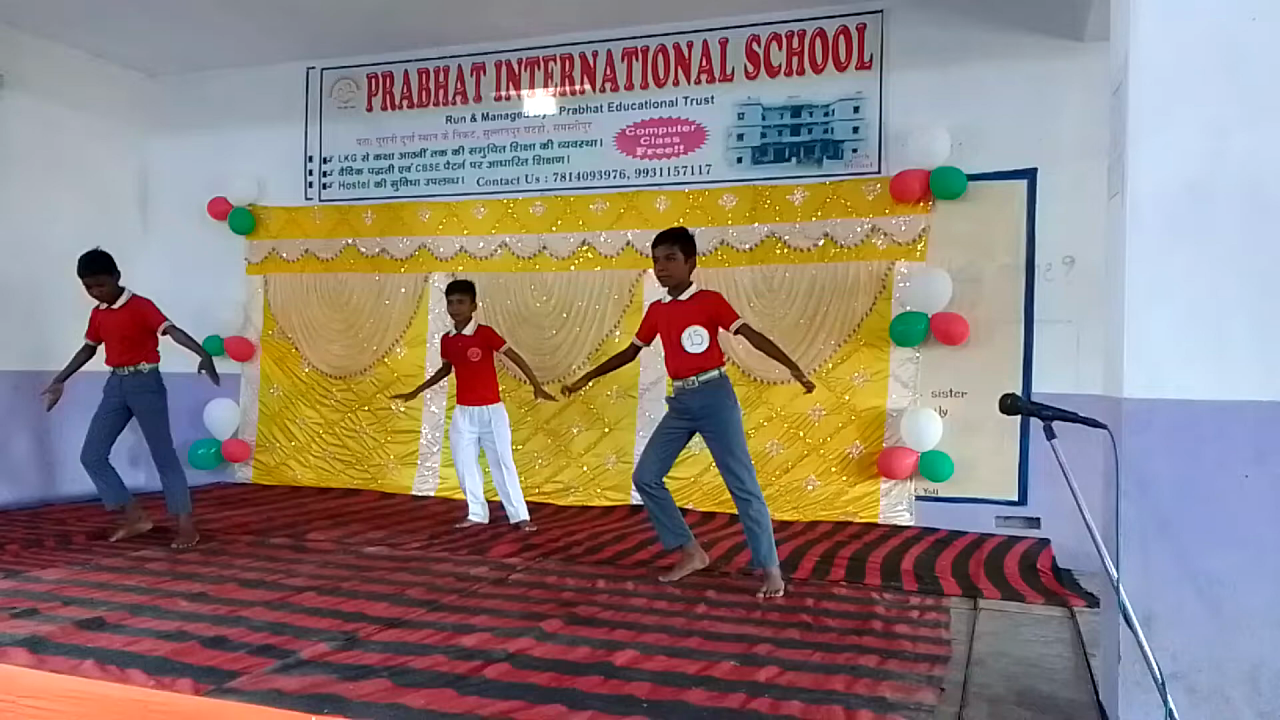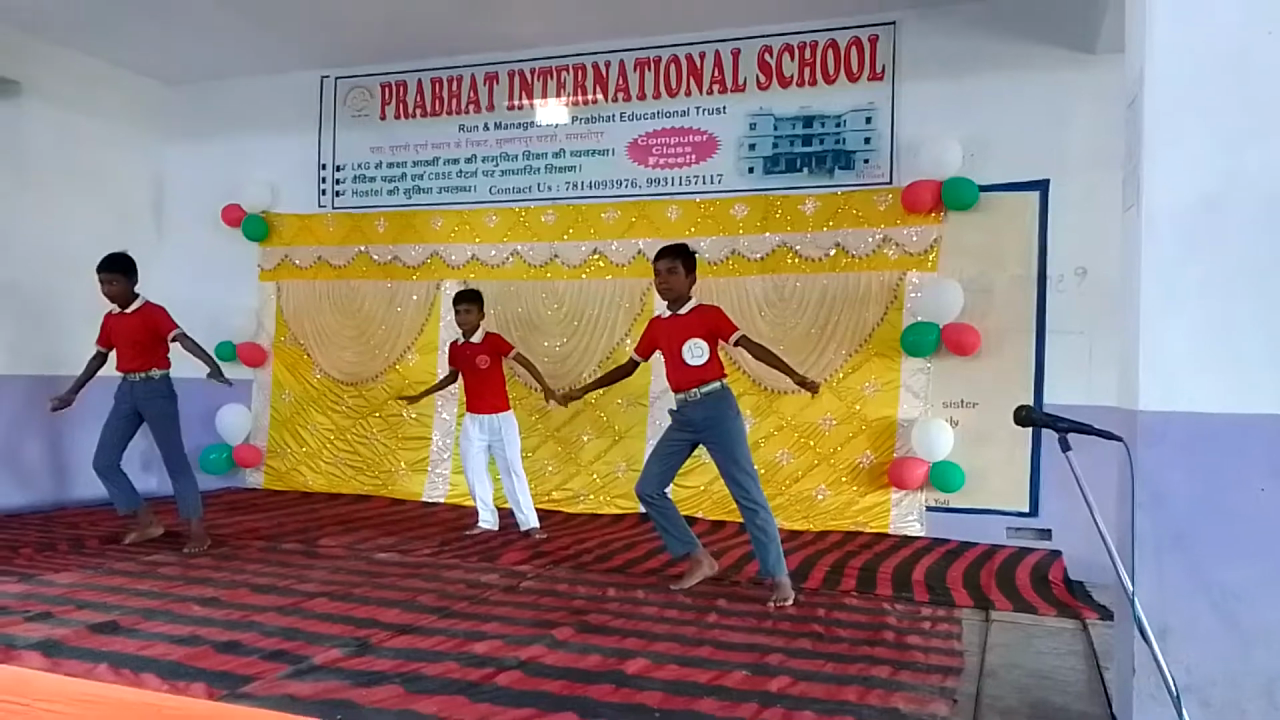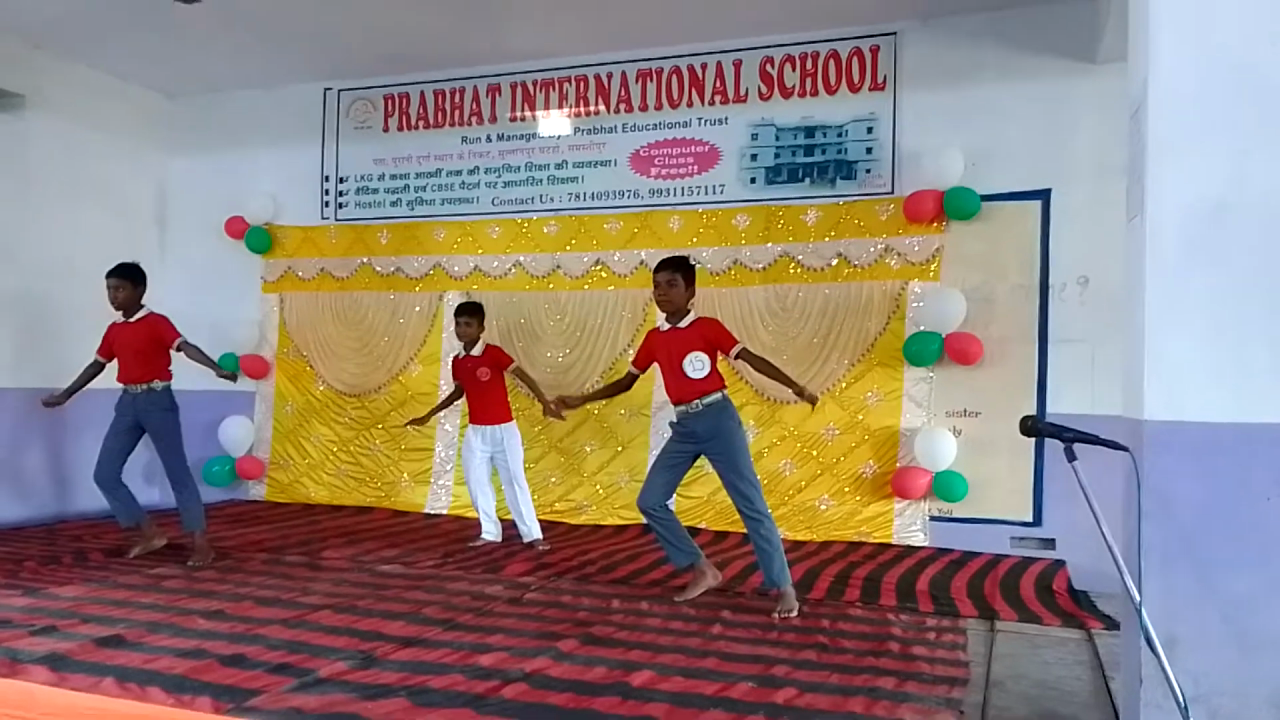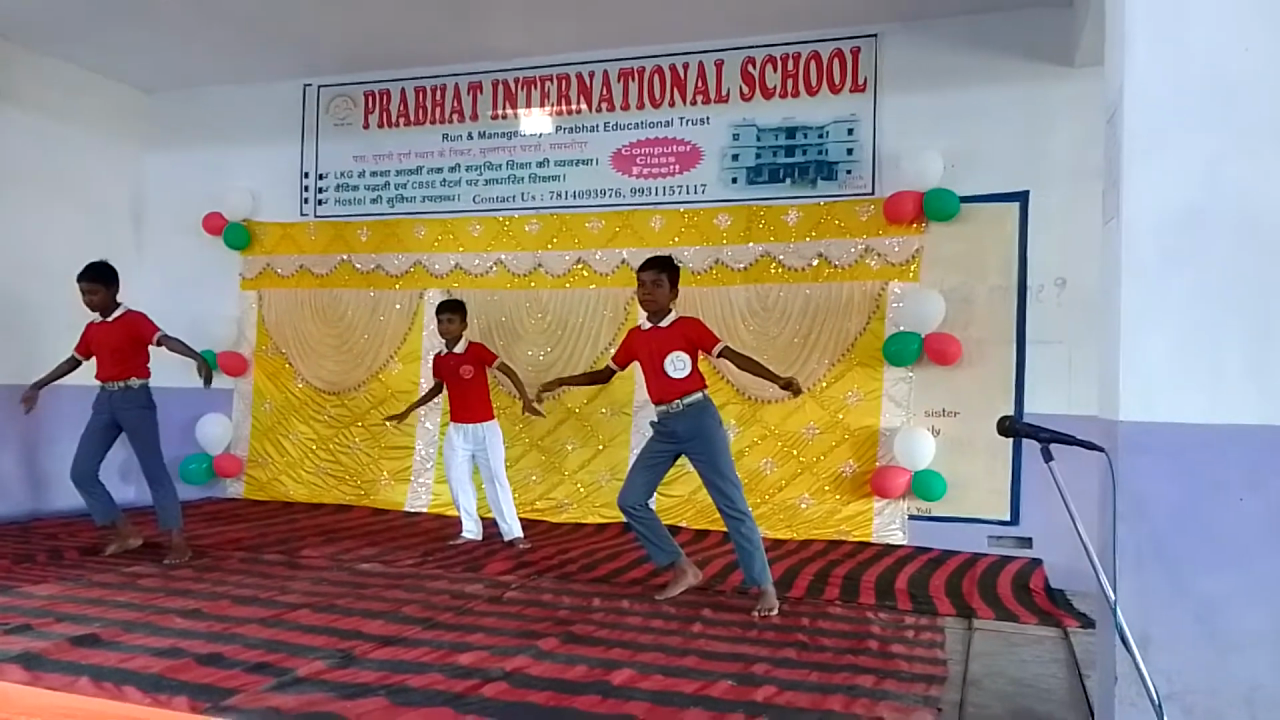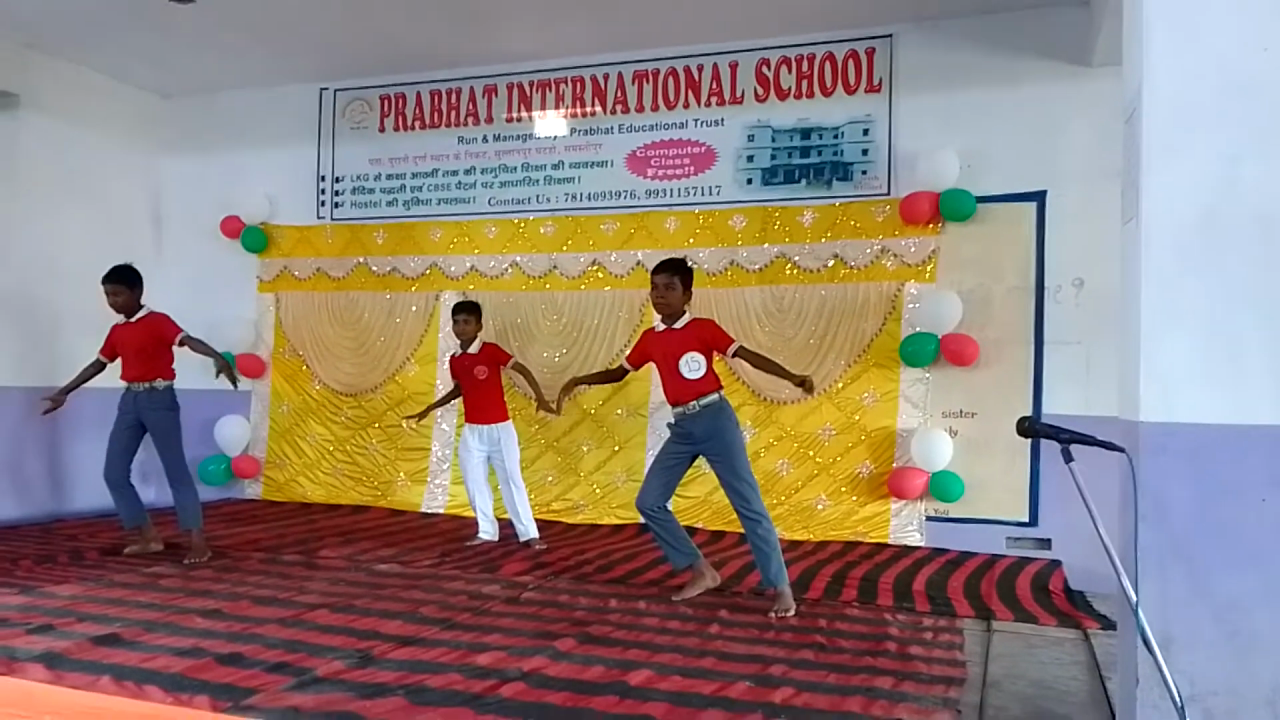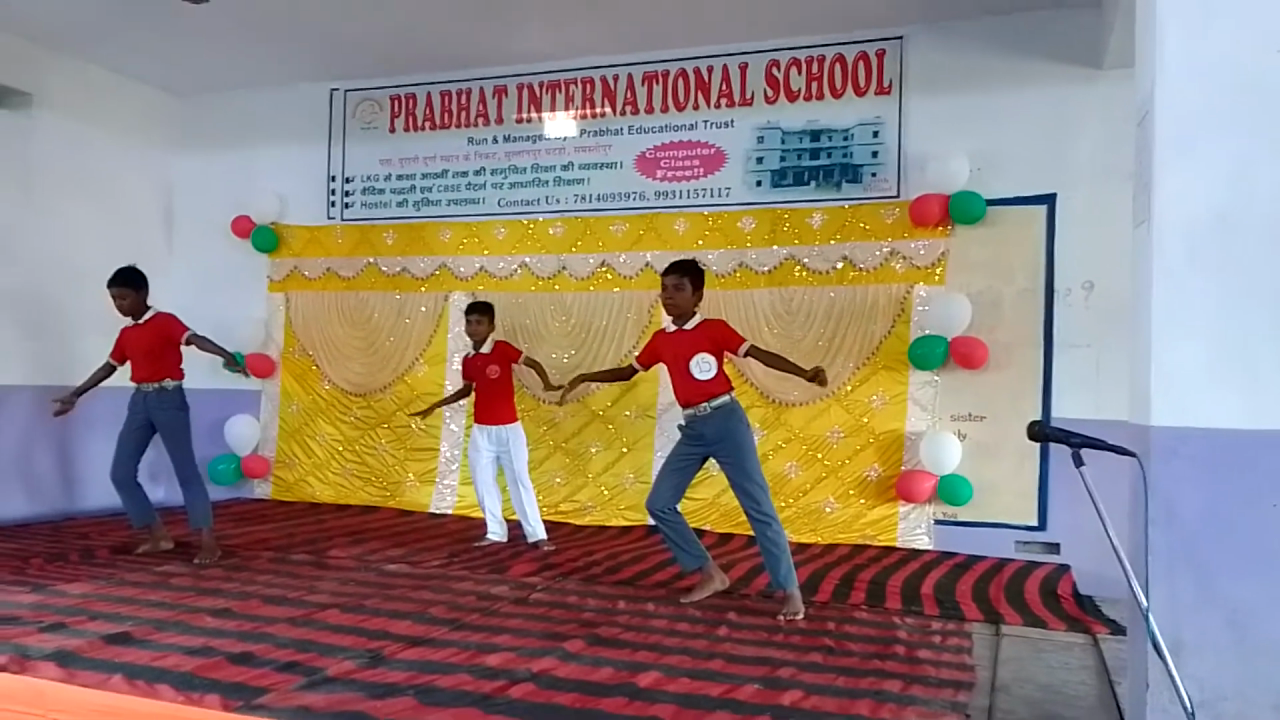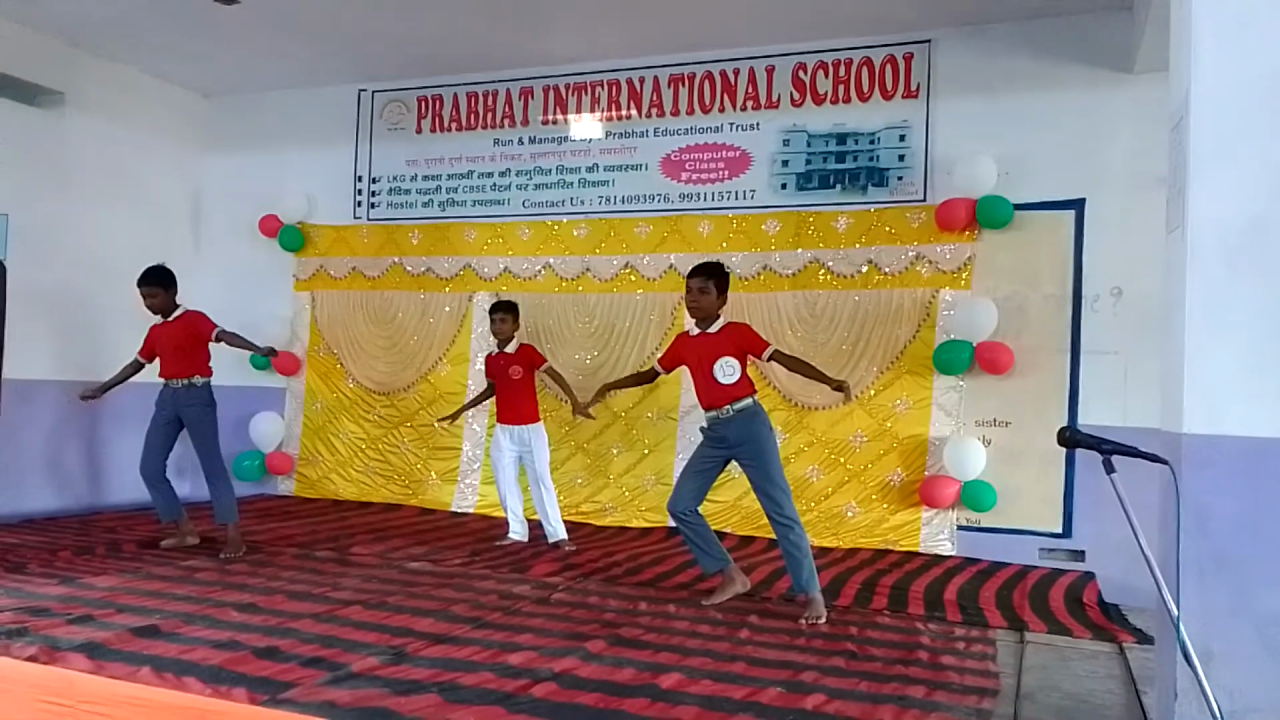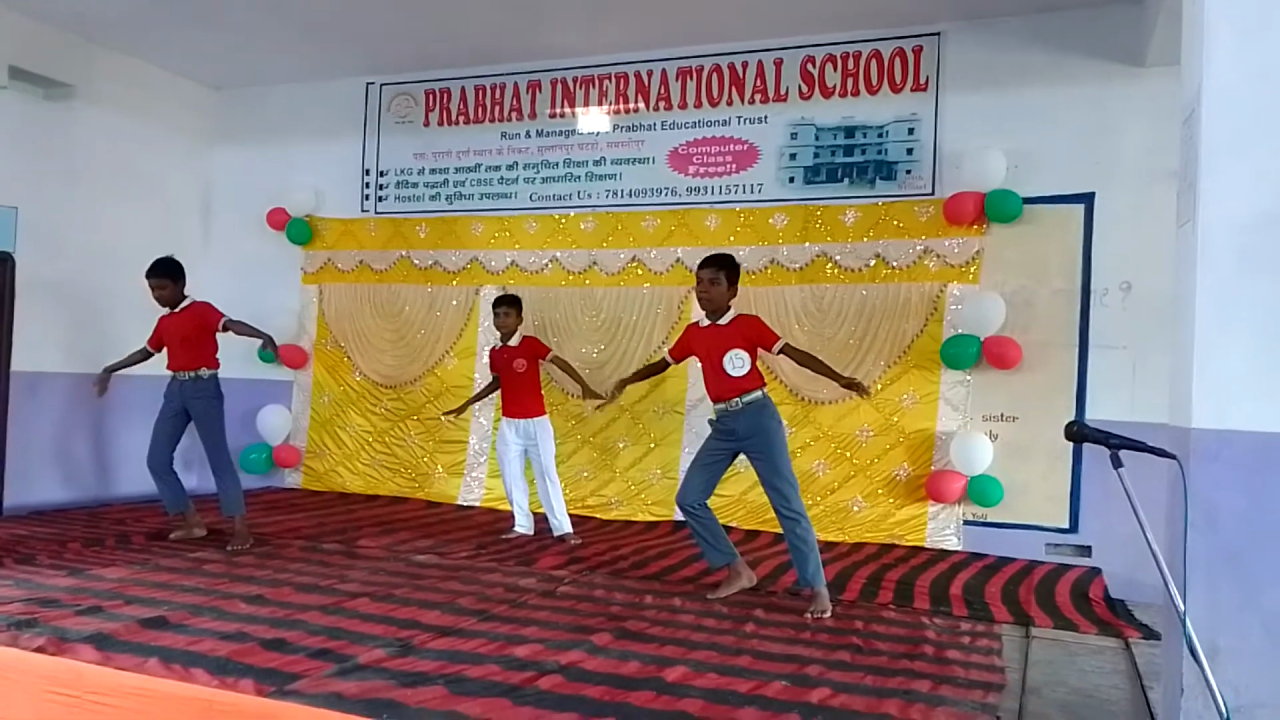
dt=0.7s
person 1, frame 1
left shoulder: (710, 301)
right shoulder: (656, 310)
left elbow: (751, 335)
right elbow: (631, 352)
left wrist: (794, 368)
right wrist: (587, 377)
left hip: (714, 396)
right hip: (681, 401)
left knee: (742, 484)
right knee: (645, 477)
left ankle: (771, 569)
right ankle: (691, 552)
person 1, frame 2
left shoulder: (709, 314)
right shoulder: (656, 326)
left elbow: (750, 346)
right elbow: (628, 367)
left wrist: (795, 376)
right wrist: (584, 390)
left hip: (717, 407)
right hip: (683, 415)
left knee: (747, 494)
right knee: (648, 488)
left ankle: (780, 578)
right ankle: (699, 560)
person 1, frame 3
left shoulder: (708, 327)
right shoulder: (653, 339)
left elbow: (751, 358)
right elbow: (626, 381)
left wrist: (795, 387)
right wrist: (582, 400)
left hip: (718, 419)
right hip: (683, 427)
left knee: (751, 505)
right knee: (650, 501)
left ankle: (784, 588)
right ankle: (702, 570)
person 1, frame 4
left shoulder: (690, 327)
right shoulder: (635, 337)
left elbow: (734, 357)
right elbow: (605, 374)
left wrist: (778, 380)
right wrist: (562, 382)
left hip: (699, 419)
right hip: (664, 426)
left knee: (732, 504)
right knee: (630, 500)
left ankle: (765, 587)
right ankle: (682, 569)
person 1, frame 5
left shoulder: (704, 328)
right shoulder: (649, 338)
left elbow: (749, 356)
right elbow: (619, 373)
left wrist: (792, 378)
right wrist: (579, 381)
left hip: (716, 420)
right hip: (681, 428)
left knee: (748, 505)
right knee: (648, 502)
left ankle: (781, 589)
right ankle: (701, 572)
person 1, frame 6
left shoulder: (715, 329)
right shoulder: (660, 339)
left elbow: (760, 354)
right elbow: (627, 371)
left wrist: (805, 373)
right wrist: (584, 378)
left hip: (726, 421)
right hip: (692, 429)
left knee: (758, 507)
right knee: (658, 503)
left ankle: (791, 591)
right ankle: (710, 574)
person 1, frame 7
left shoulder: (738, 332)
right shoulder: (683, 342)
left elbow: (785, 359)
right elbow: (650, 375)
left wrist: (830, 382)
right wrist: (610, 386)
left hip: (749, 424)
right hip: (715, 432)
left knee: (780, 510)
right knee: (680, 505)
left ankle: (813, 595)
right ankle: (731, 576)
person 1, frame 8
left shoulder: (749, 325)
right shoulder: (693, 333)
left elbow: (794, 353)
right elbow: (662, 363)
left wrist: (840, 379)
right wrist: (626, 381)
left hip: (757, 417)
right hip: (723, 424)
left knee: (788, 504)
right knee: (688, 498)
left ankle: (818, 589)
right ankle: (738, 570)
person 2, frame 1
left shoulder: (141, 306)
right shoulder: (97, 314)
left elbow: (172, 330)
right elbow: (88, 349)
left wrist: (204, 354)
right wrist: (60, 379)
left hip: (145, 383)
right hip: (115, 385)
left knee: (163, 455)
right knee: (91, 456)
left ankle: (186, 524)
right ankle: (135, 516)
person 2, frame 2
left shoulder: (153, 313)
right shoulder: (109, 319)
left elbow: (182, 339)
right elbow: (100, 356)
left wrist: (213, 366)
right wrist: (72, 392)
left hip: (156, 390)
right hip: (126, 391)
left knee: (174, 460)
right knee: (104, 461)
left ankle: (197, 529)
right ankle: (146, 521)
person 2, frame 3
left shoulder: (157, 323)
right shoulder: (114, 330)
left elbow: (185, 347)
right elbow: (97, 365)
left wrist: (217, 369)
right wrist: (65, 395)
left hip: (157, 401)
right hip: (127, 403)
left knee: (178, 472)
right knee: (105, 474)
left ankle: (201, 542)
right ankle: (149, 533)
person 2, frame 4
left shoulder: (135, 320)
right shoulder: (92, 329)
left elbow: (166, 341)
right elbow: (73, 361)
left wrist: (198, 358)
right wrist: (37, 387)
left hip: (134, 399)
right hip: (105, 401)
left knee: (154, 470)
right knee: (81, 472)
left ankle: (178, 541)
right ankle: (125, 533)
person 2, frame 5
left shoulder: (157, 322)
right shoulder: (116, 331)
left elbow: (188, 340)
right elbow: (98, 364)
left wrist: (219, 359)
right wrist: (64, 391)
left hip: (158, 399)
right hip: (129, 401)
left knee: (176, 471)
right knee: (114, 473)
left ankle: (198, 542)
right ankle: (148, 537)
person 2, frame 6
left shoulder: (165, 322)
right shoulder: (125, 334)
left elbow: (194, 339)
right elbow: (108, 367)
left wrist: (227, 356)
right wrist: (75, 395)
left hip: (168, 399)
right hip: (139, 401)
left knee: (186, 470)
right knee: (121, 473)
left ankle: (208, 541)
right ankle: (159, 536)
person 2, frame 7
left shoulder: (194, 319)
right shoulder: (154, 332)
left elbow: (223, 335)
right elbow: (137, 364)
left wrist: (257, 349)
right wrist: (102, 389)
left hip: (196, 396)
right hip: (167, 397)
left knee: (212, 466)
right knee: (150, 468)
left ankle: (234, 536)
right ankle: (185, 531)
person 2, frame 8
left shoulder: (201, 310)
right shoulder: (164, 322)
left elbow: (231, 324)
right elbow: (145, 351)
left wrist: (262, 335)
right wrist: (110, 370)
left hip: (202, 388)
right hip: (175, 389)
left knee: (219, 458)
right knee: (157, 460)
left ankle: (241, 528)
right ankle: (192, 523)
person 3, frame 1
left shoulder: (485, 333)
right shoulder: (447, 340)
left elbow: (514, 356)
left wrist: (536, 385)
right wrist: (417, 391)
left hip: (491, 410)
right hip: (463, 413)
left knee: (502, 463)
right knee: (465, 465)
left ankle: (520, 516)
right ankle: (477, 513)
person 3, frame 2
left shoulder: (493, 340)
right shoulder: (455, 348)
left elbow: (523, 361)
right elbow: (452, 377)
left wrist: (545, 388)
right wrist: (421, 395)
left hip: (501, 418)
right hip: (473, 420)
left knee: (512, 470)
right knee: (474, 472)
left ankle: (529, 523)
right ankle: (487, 520)
person 3, frame 3
left shoulder: (493, 353)
right shoulder: (457, 362)
left elbow: (522, 375)
left wrist: (545, 403)
right wrist: (430, 414)
left hip: (503, 429)
right hip: (476, 432)
left knee: (514, 481)
right knee: (477, 483)
left ankle: (533, 534)
right ankle: (490, 532)
person 3, frame 4
left shoulder: (477, 350)
right shoulder: (439, 359)
left elbow: (508, 370)
left wrist: (526, 399)
right wrist: (409, 409)
left hip: (485, 428)
right hip: (457, 430)
left knee: (496, 480)
right knee: (458, 482)
left ankle: (513, 533)
right ankle: (471, 530)
person 3, frame 5
left shoulder: (491, 351)
right shoulder: (455, 360)
left elbow: (522, 369)
left wrist: (540, 398)
right wrist: (430, 407)
left hip: (500, 428)
right hip: (472, 431)
left knee: (511, 480)
right knee: (474, 483)
left ankle: (529, 533)
right ankle: (487, 531)
person 3, frame 6
left shoulder: (502, 349)
right shoulder: (467, 361)
left elbow: (533, 363)
left wrist: (548, 383)
right wrist: (435, 406)
left hip: (509, 429)
right hip: (481, 431)
left knee: (520, 481)
right knee: (483, 483)
left ankle: (537, 535)
right ankle: (495, 532)
person 3, frame 7
left shoulder: (527, 351)
right shoulder: (491, 359)
left elbow: (554, 374)
left wrist: (575, 402)
right wrist: (463, 408)
left hip: (531, 429)
right hip: (504, 431)
left knee: (541, 482)
right knee: (506, 483)
left ankle: (558, 534)
right ankle: (517, 531)
person 3, frame 8
left shoulder: (531, 344)
right shoulder: (494, 353)
left elbow: (560, 363)
left wrist: (585, 386)
right wrist: (467, 404)
left hip: (536, 422)
right hip: (509, 425)
left knee: (546, 475)
right knee: (512, 477)
left ankle: (563, 528)
right ankle: (522, 525)
